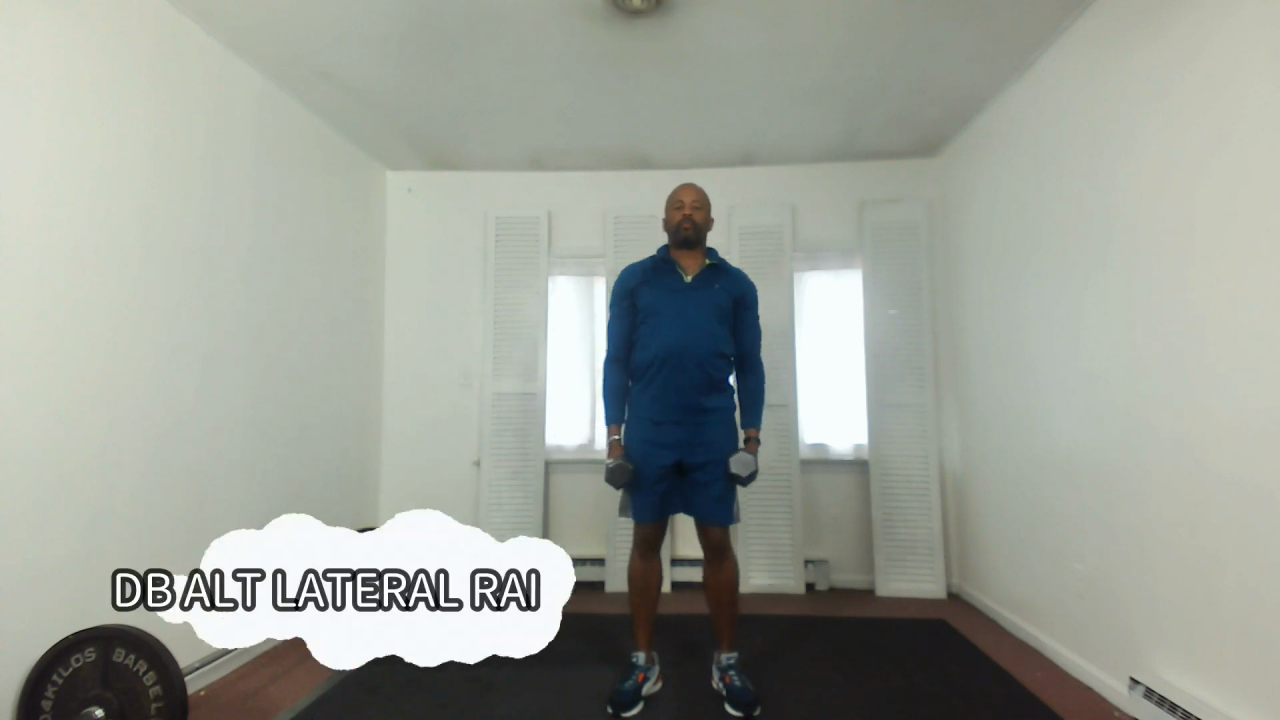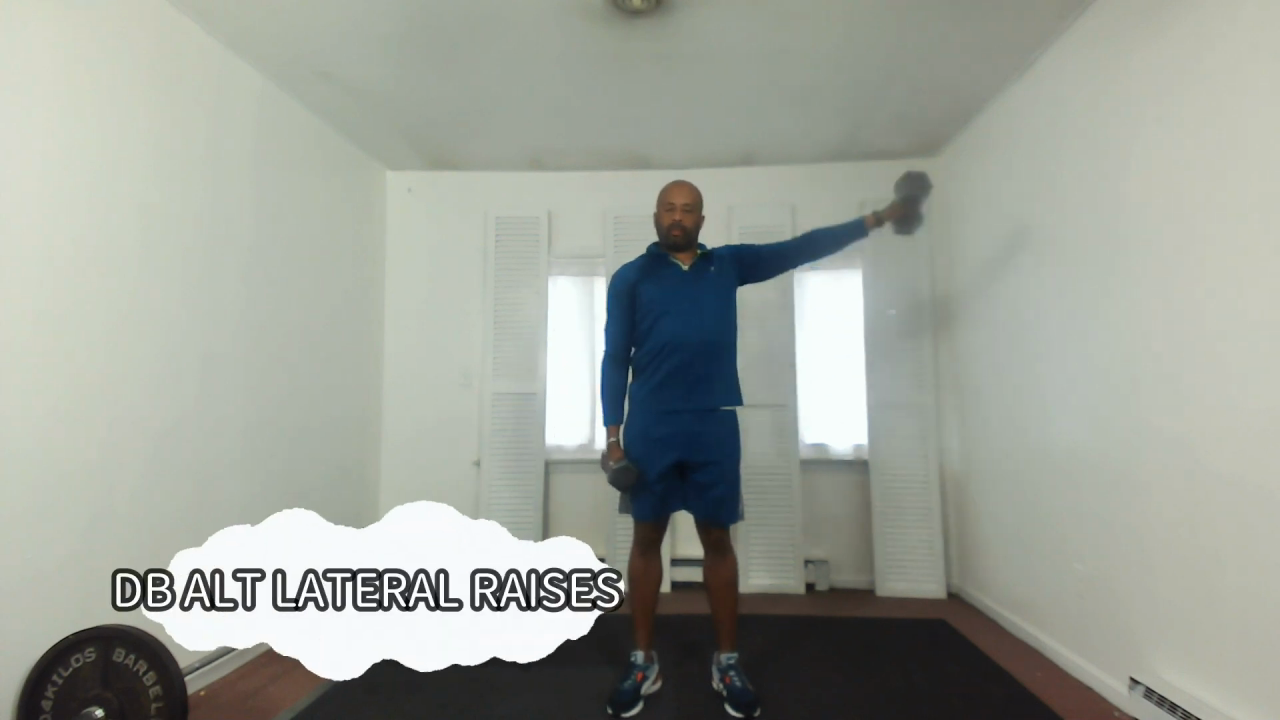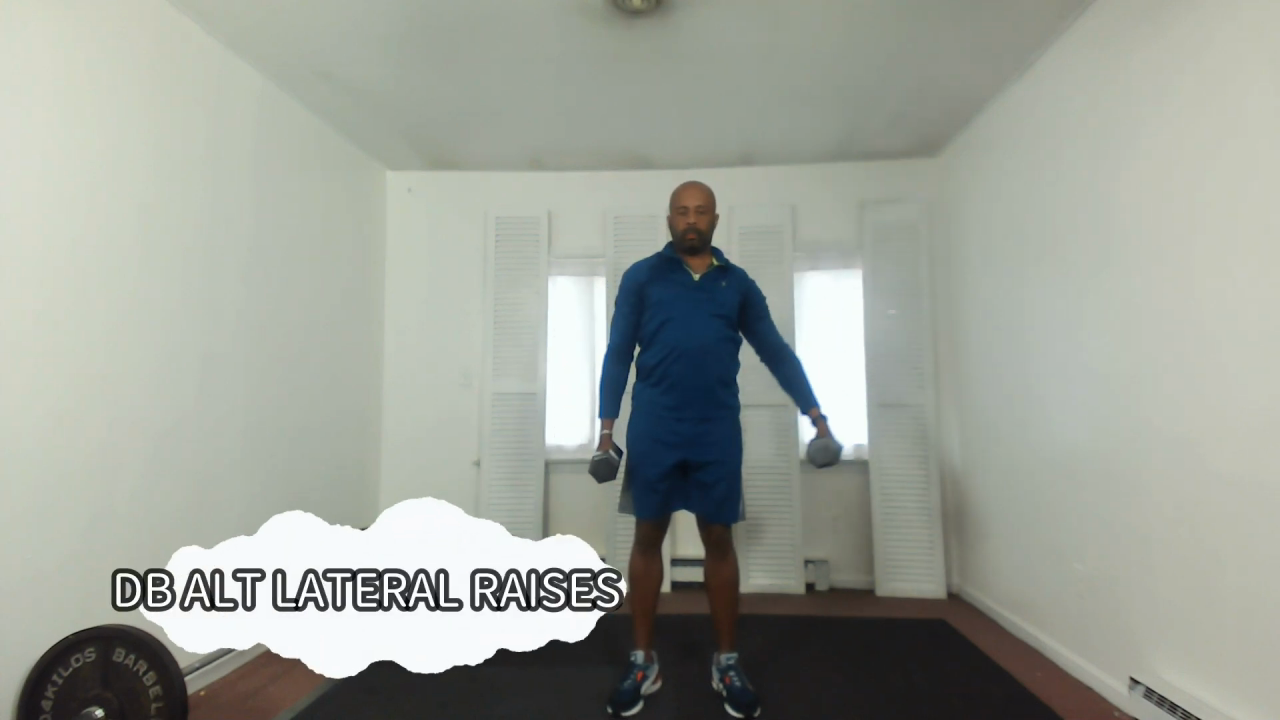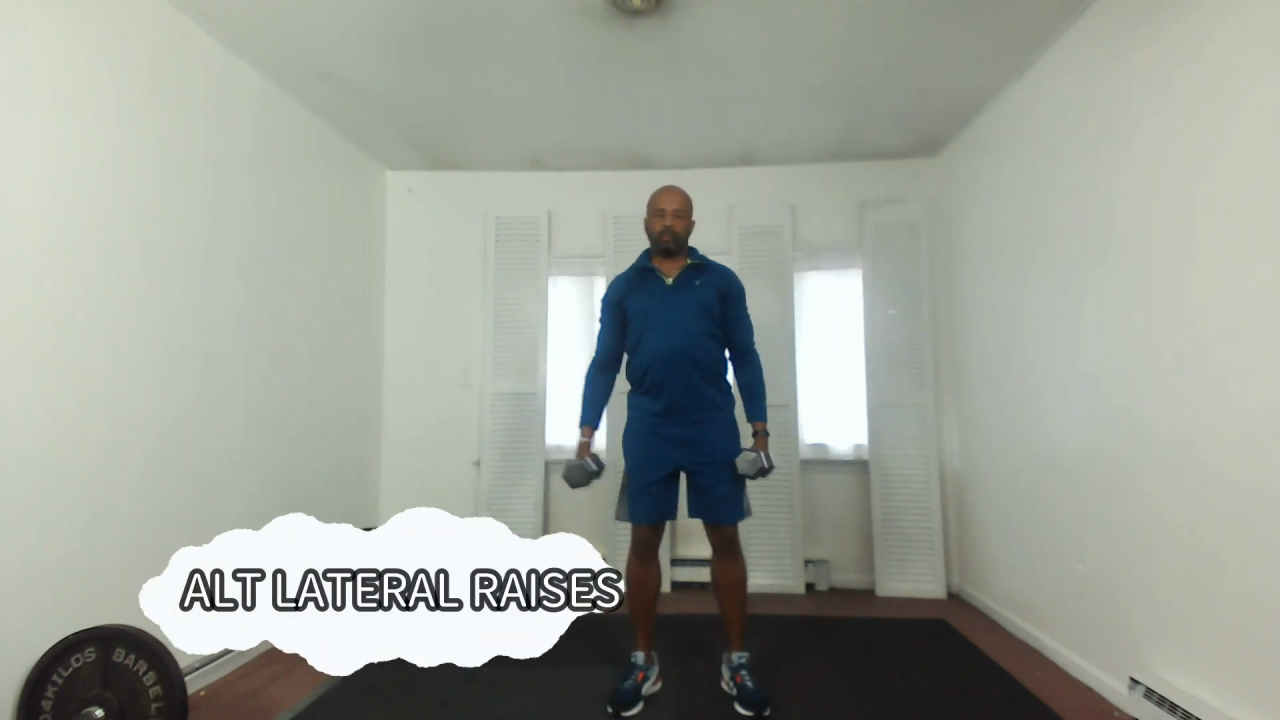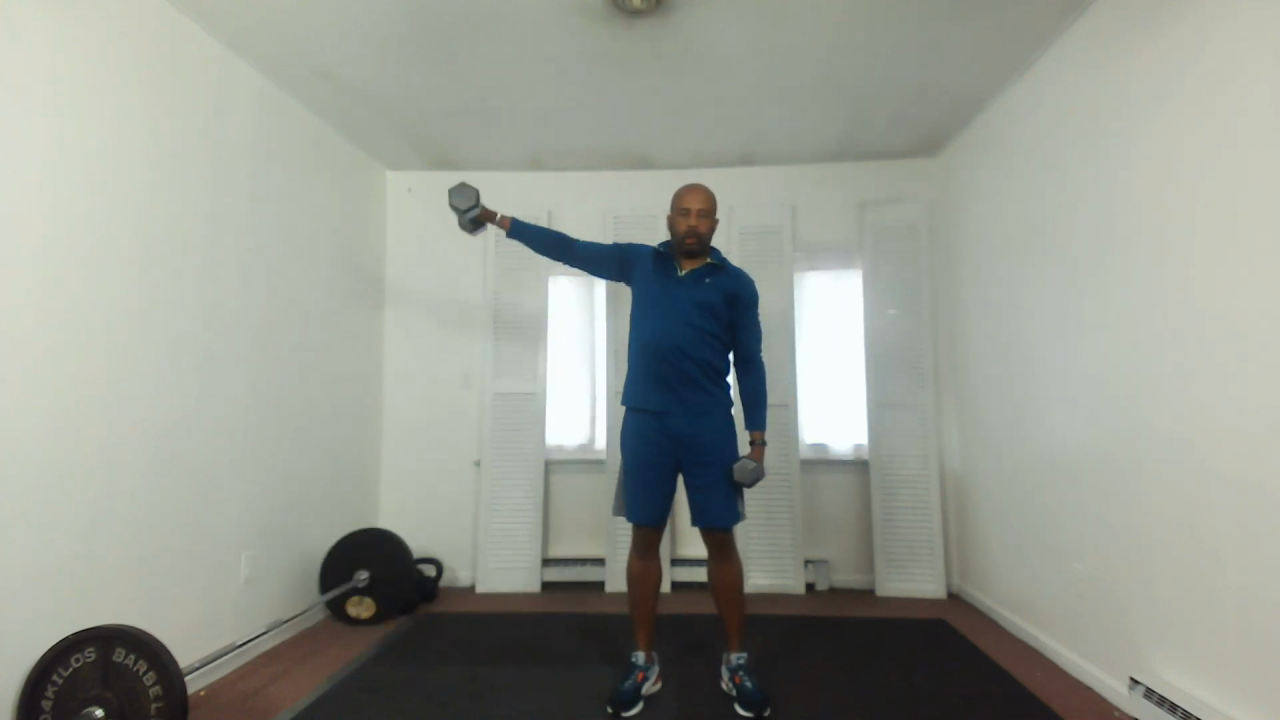
dt=1s
person 1, frame 1
left shoulder: (736, 284)
right shoulder: (634, 280)
left elbow: (750, 365)
right elbow: (617, 360)
left wrist: (751, 434)
right wrist: (615, 433)
left hip: (713, 433)
right hip: (649, 431)
left knee: (717, 543)
right knee: (646, 541)
left ankle: (727, 662)
right ankle: (643, 663)
person 1, frame 2
left shoulder: (729, 264)
right shoulder: (629, 278)
left elbow: (798, 249)
right elbow: (615, 359)
left wrist: (874, 220)
right wrist: (612, 435)
left hip: (714, 426)
right hip: (649, 428)
left knee: (717, 540)
right knee: (646, 539)
left ankle: (727, 662)
right ankle: (643, 663)
person 1, frame 3
left shoulder: (737, 282)
right shoulder: (641, 277)
left elbow: (775, 351)
right elbow: (618, 353)
left wrist: (814, 411)
right wrist: (606, 426)
left hip: (718, 431)
right hip: (654, 429)
left knee: (719, 541)
right knee: (648, 538)
left ankle: (727, 663)
right ankle: (643, 661)
person 1, frame 4
left shoulder: (722, 281)
right shoulder: (622, 288)
left elbow: (744, 357)
right elbow: (605, 364)
left wrist: (759, 427)
right wrist: (588, 432)
left hip: (713, 430)
right hip: (648, 431)
left knee: (725, 540)
right knee: (643, 542)
left ankle: (736, 663)
right ankle: (643, 663)
person 1, frame 5
left shoulder: (736, 283)
right shoulder: (639, 263)
left elbow: (749, 364)
right elbow: (570, 249)
left wrist: (757, 436)
right wrist: (503, 222)
left hip: (710, 427)
right hip: (646, 424)
left knee: (720, 540)
right knee: (644, 539)
left ankle: (736, 663)
right ankle: (642, 663)
